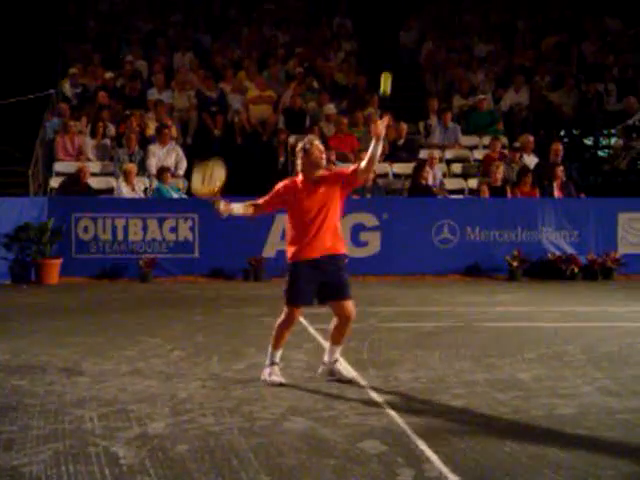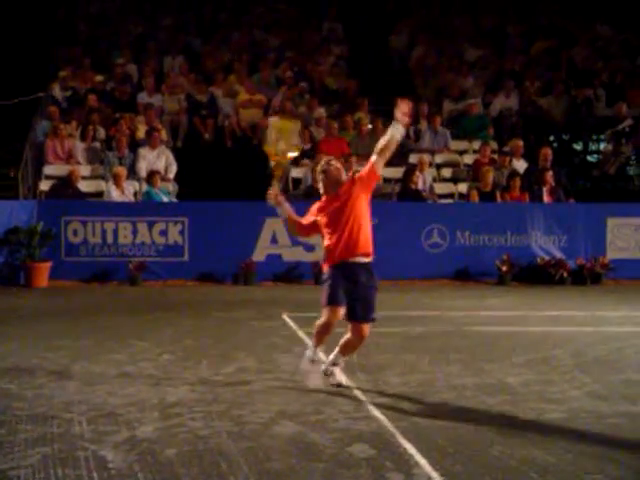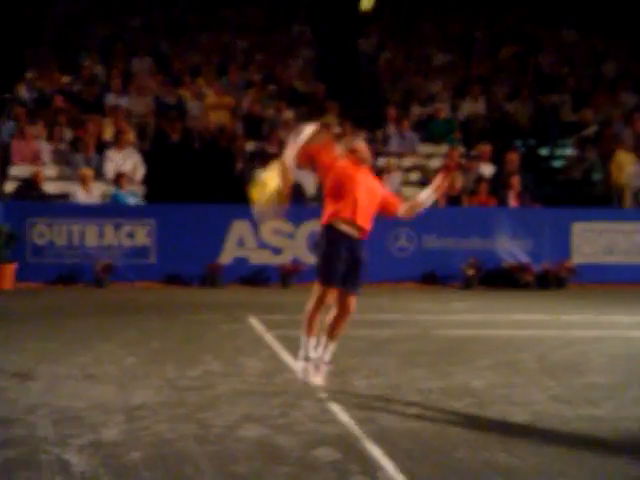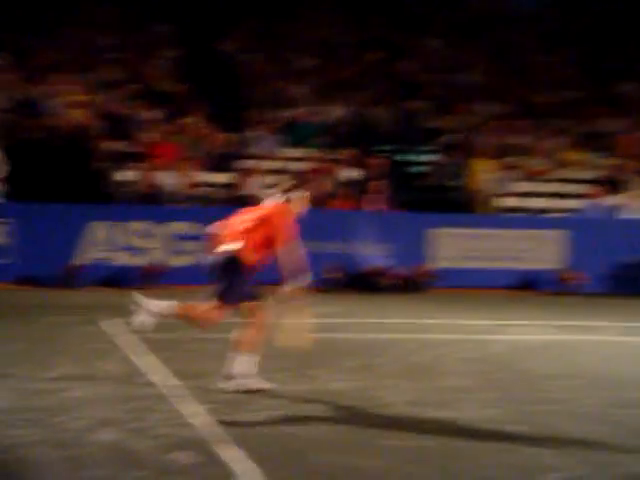
dt=0.3s
person 1, frame 1
left shoulder: (338, 178)
right shoulder: (288, 188)
left elbow: (366, 169)
right elbow: (259, 207)
left wrist: (378, 139)
right wrist: (232, 208)
left hip: (332, 258)
right hip: (302, 261)
left knee: (347, 314)
right knee: (291, 315)
left ankle: (330, 364)
right ankle: (272, 365)
person 1, frame 2
left shoulder: (359, 187)
right shoulder: (319, 208)
left elbow: (381, 154)
right elbow: (300, 230)
left wrist: (399, 124)
right wrist: (282, 205)
left hip: (364, 268)
right hip: (337, 268)
left knee: (361, 332)
right knee: (331, 318)
left ankle: (332, 365)
right ankle: (312, 359)
person 1, frame 3
left shoulder: (377, 187)
right shoulder: (336, 168)
left elbow: (404, 210)
right elbow: (309, 154)
left wrist: (431, 192)
left hip: (356, 242)
right hip: (336, 236)
left knee: (346, 306)
right knee: (324, 295)
left ankle: (322, 358)
right ankle: (307, 356)
person 1, frame 4
left shoulder: (261, 211)
right shoulder: (283, 214)
right elbow: (284, 250)
right wrist: (293, 281)
left hip: (232, 259)
right hip: (239, 261)
left knee: (258, 317)
right knee: (214, 315)
left ankle: (239, 374)
right ankle: (156, 309)
